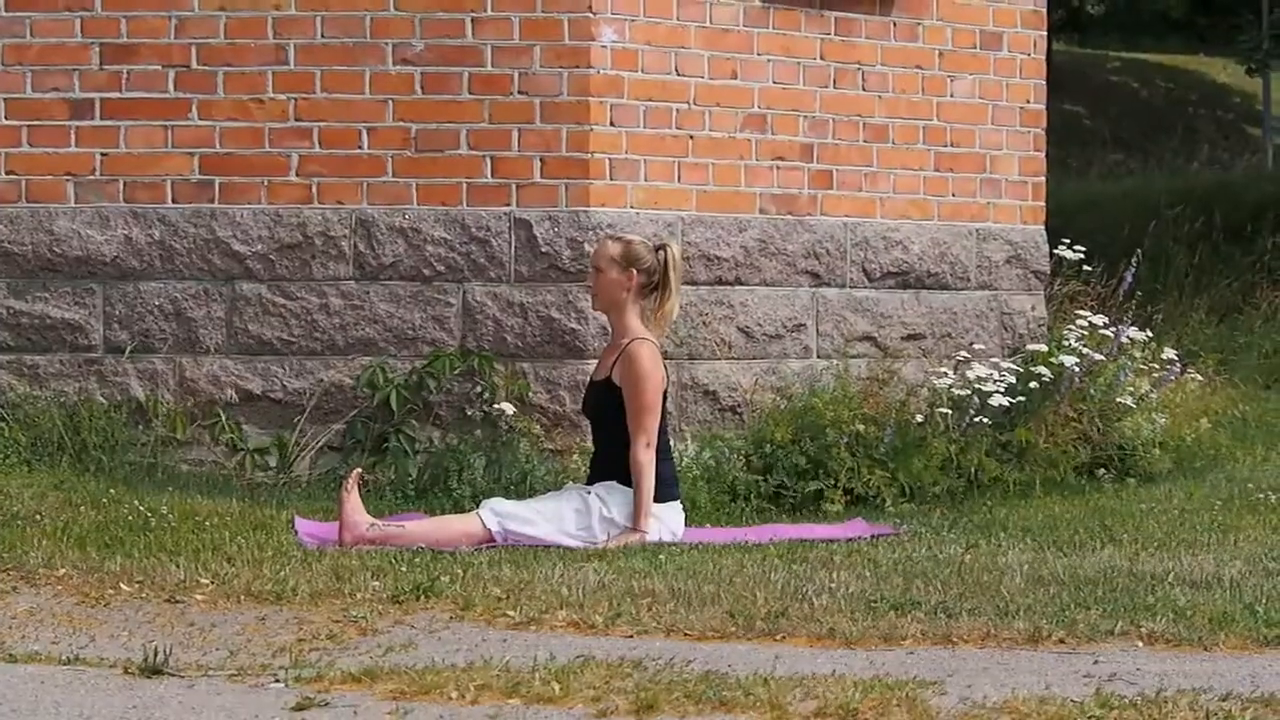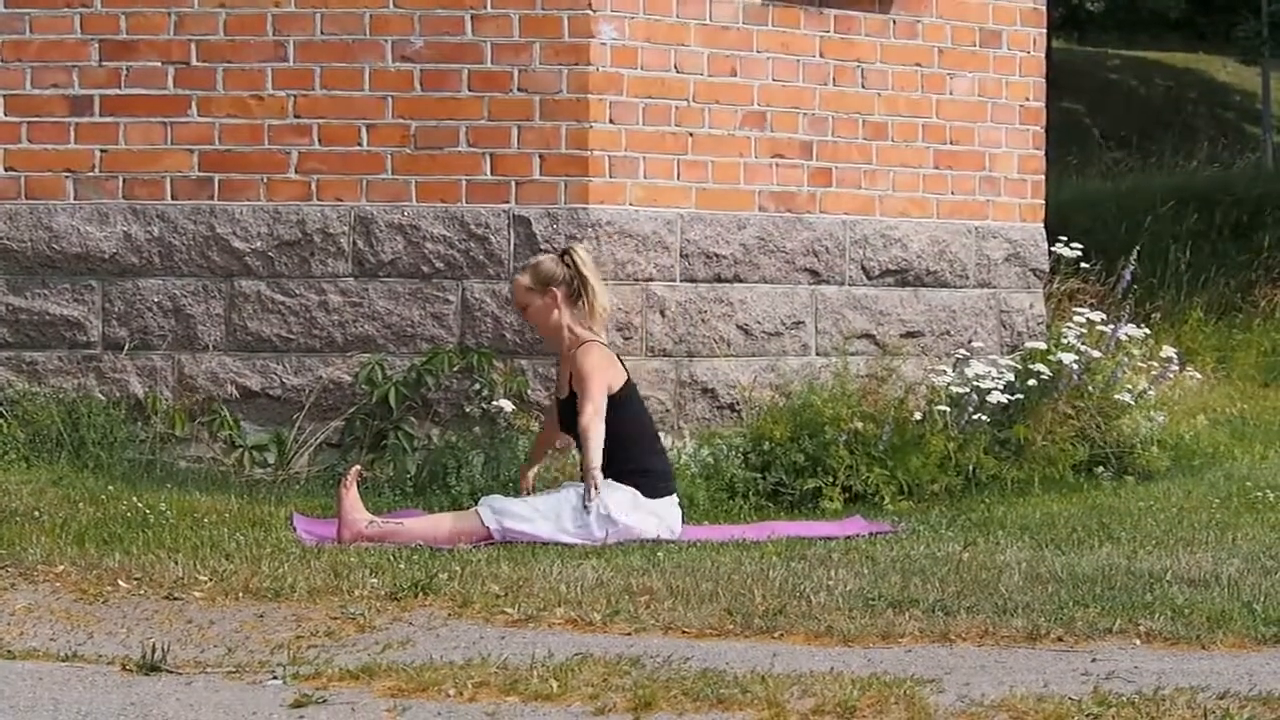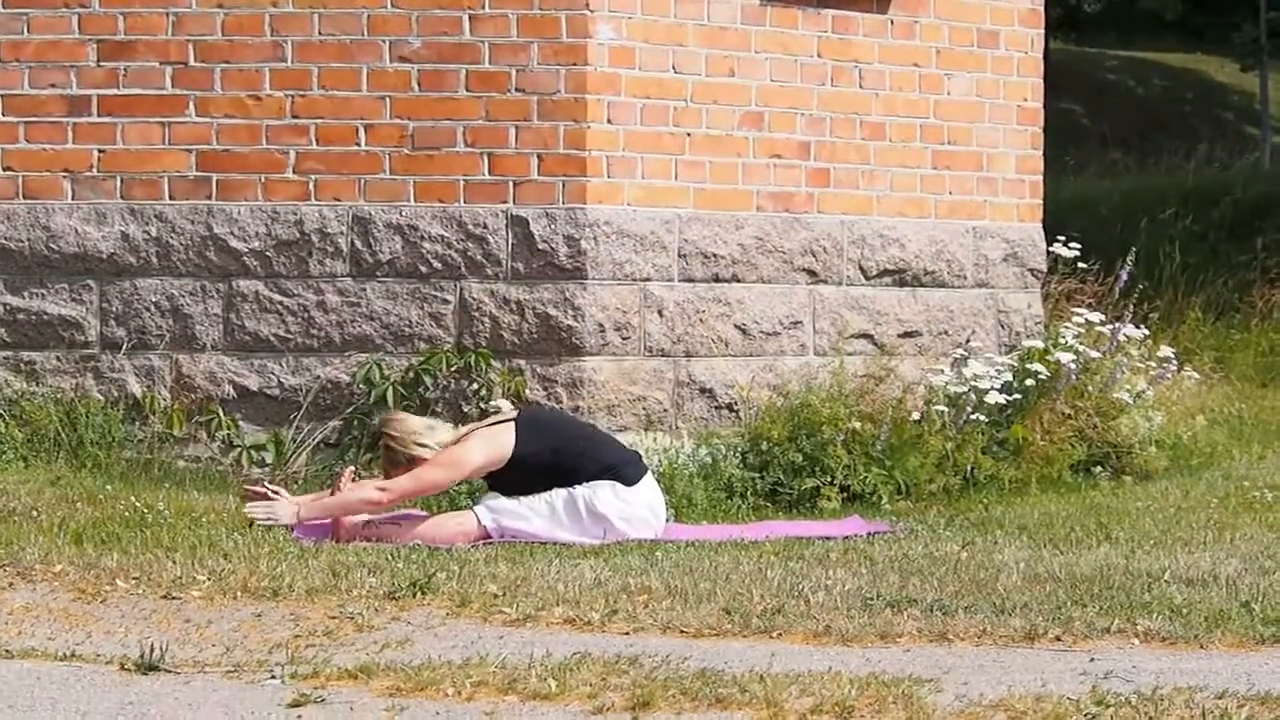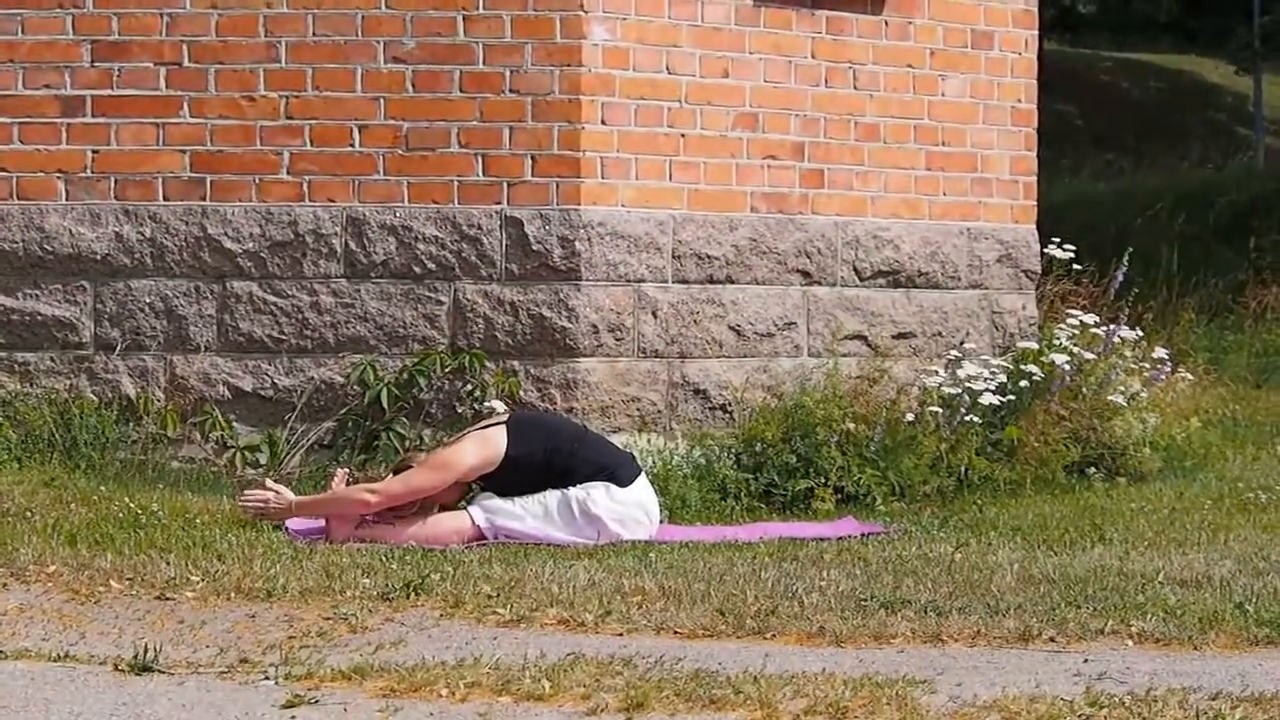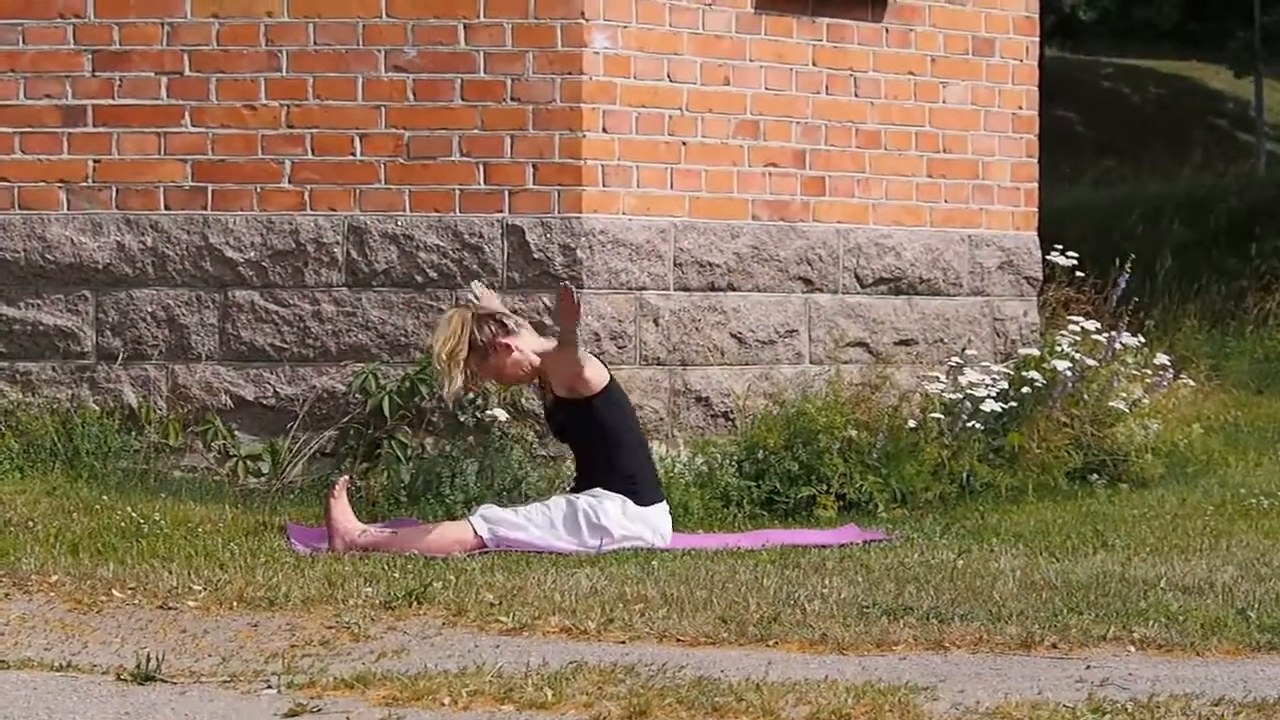
dt=1s
person 1, frame 1
left shoulder: (639, 353)
right shoulder: (616, 350)
left elbow: (644, 445)
left wrist: (640, 527)
left hip: (638, 507)
right hip: (609, 497)
left knee: (500, 520)
right knee: (502, 512)
left ankle: (370, 534)
right ankle: (376, 530)
person 1, frame 2
left shoulder: (588, 356)
right shoulder: (570, 353)
left elbow: (591, 416)
right elbow: (557, 416)
left wrist: (593, 469)
right wrist: (530, 464)
left hip: (639, 508)
right hip: (618, 499)
left knee: (495, 519)
right knee: (496, 514)
left ankle: (367, 531)
right ankle: (372, 526)
person 1, frame 3
left shoulder: (475, 450)
right shoulder: (478, 438)
left elbow: (384, 495)
right elbow: (385, 484)
left wrist: (300, 512)
right wrist: (302, 500)
left hip: (621, 504)
right hip: (621, 498)
left knee: (478, 525)
person 1, frame 4
left shoulder: (463, 458)
right shoulder: (473, 446)
left elbow: (373, 497)
right elbow: (380, 493)
left wrist: (293, 505)
left hip: (614, 505)
right hip: (616, 498)
left knee: (474, 524)
person 1, frame 5
left shoulder: (562, 371)
right shoulder: (552, 366)
left elbow: (567, 354)
left wrist: (566, 325)
right wrist: (496, 312)
left hip: (627, 516)
right hip: (612, 507)
left knee: (487, 530)
left ankle: (359, 538)
